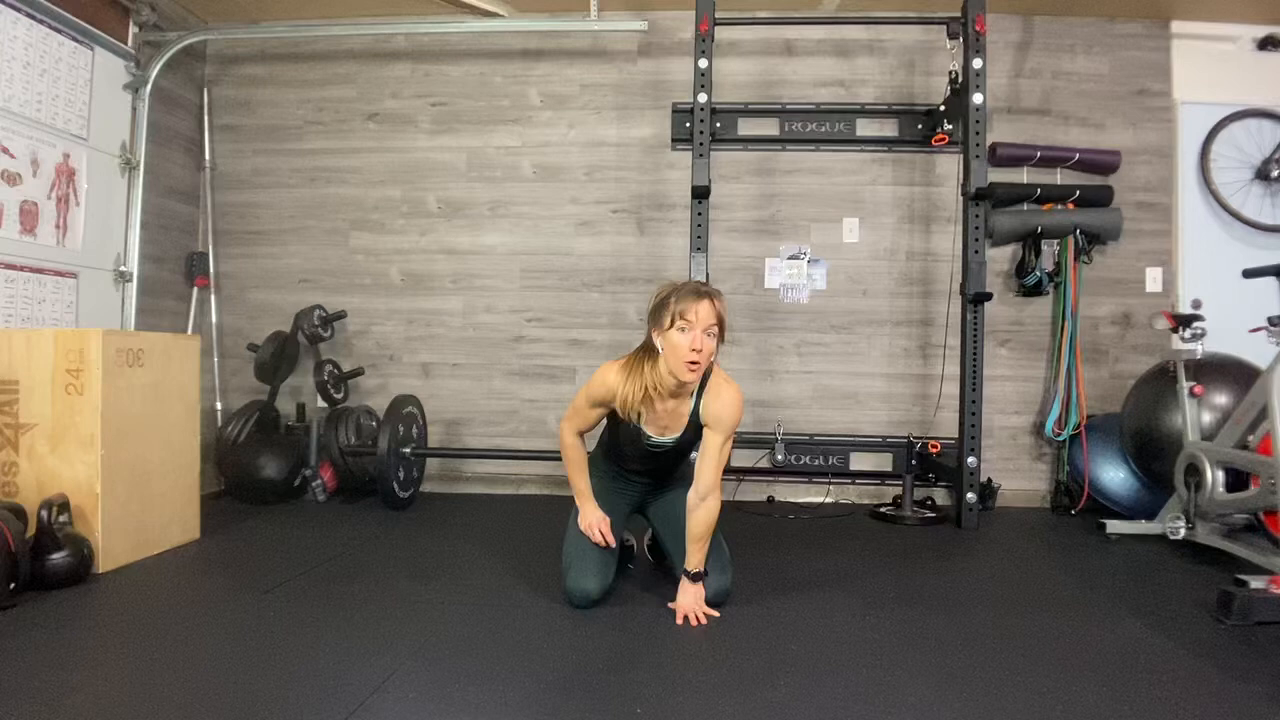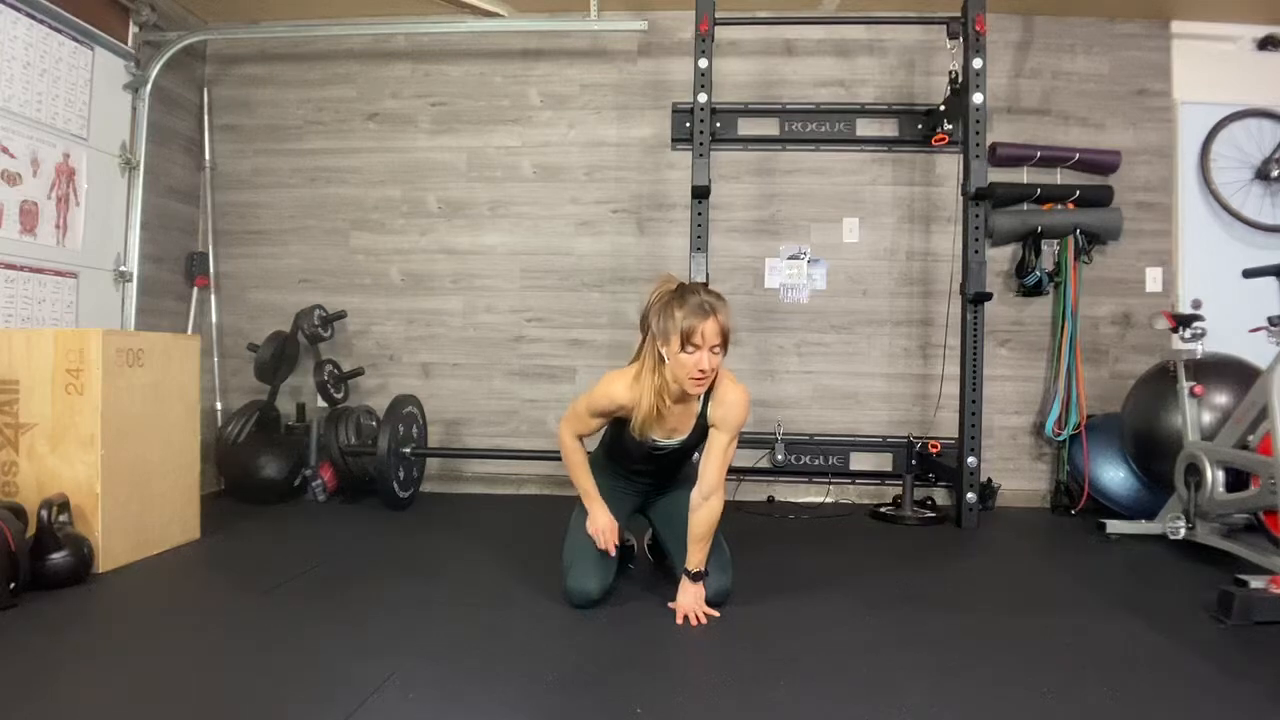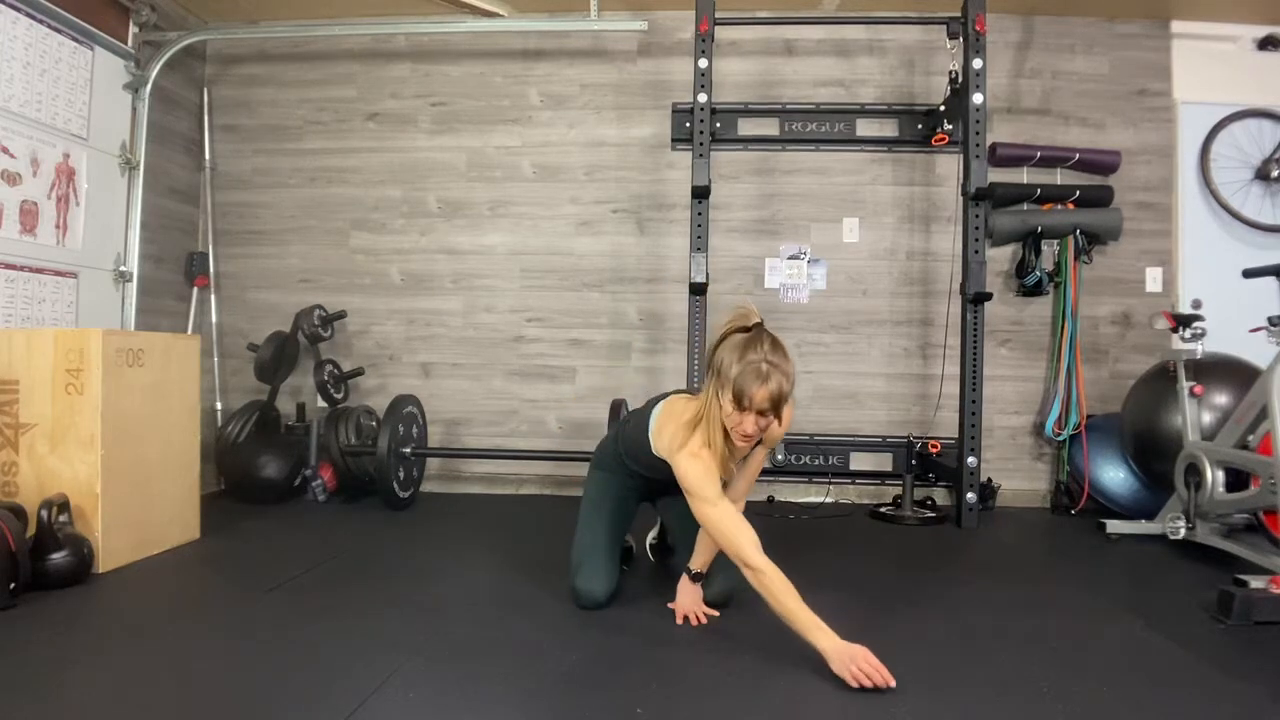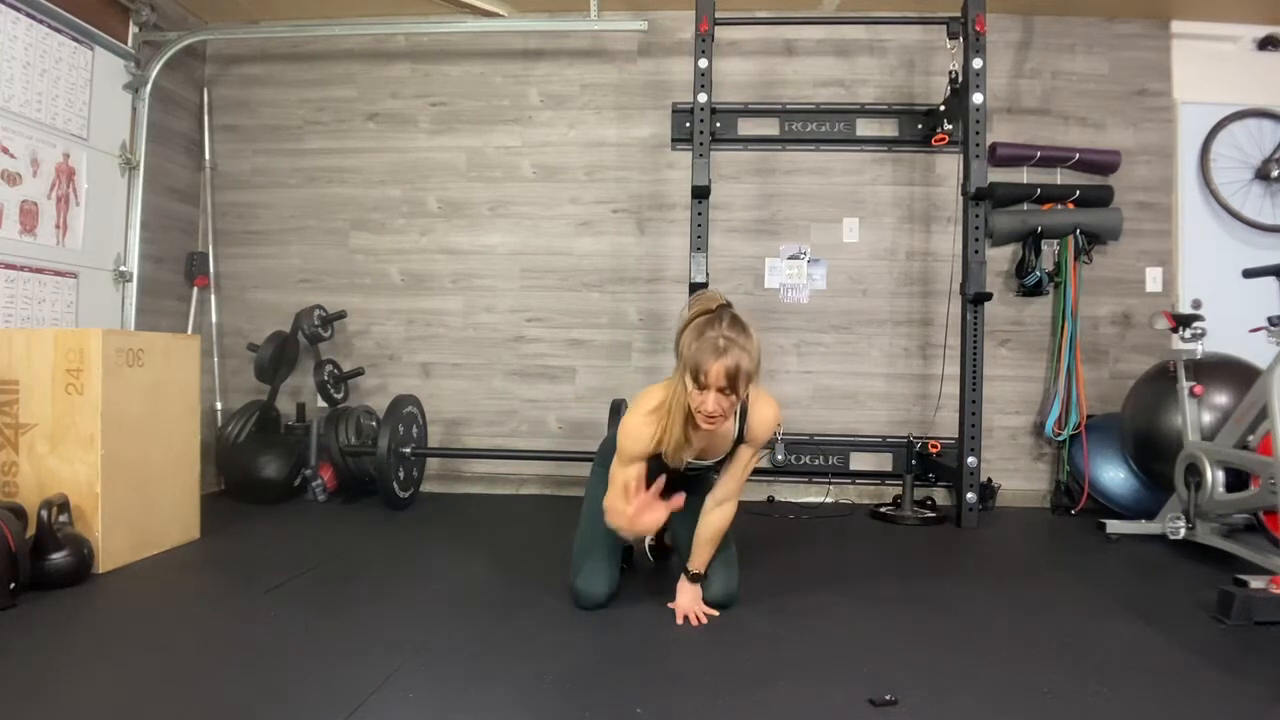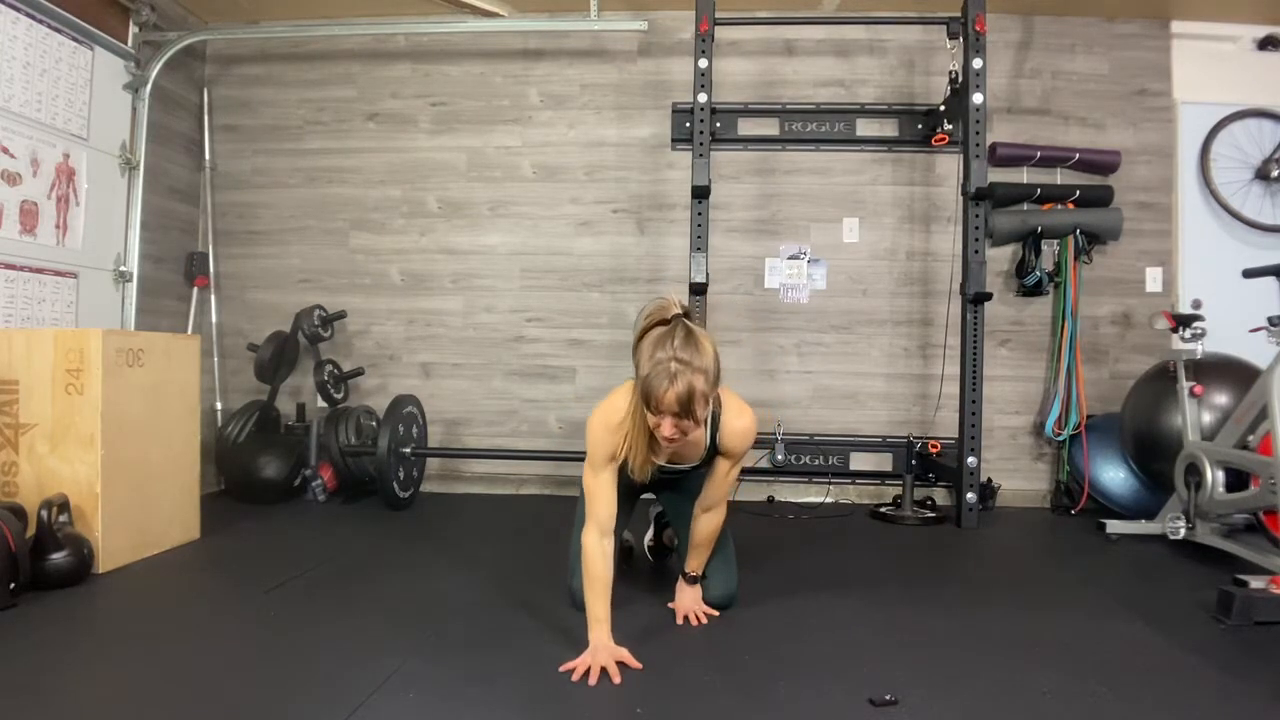
dt=1s
person 1, frame 1
left shoulder: (724, 397)
right shoulder: (617, 379)
left elbow: (705, 493)
right elbow: (570, 429)
left wrist: (692, 576)
right wrist: (586, 504)
left hip: (673, 480)
right hip: (612, 476)
left knee: (714, 589)
right knee: (583, 590)
left ankle: (661, 545)
right ankle: (618, 545)
person 1, frame 2
left shoulder: (730, 399)
right shoulder: (623, 388)
left elbow: (708, 494)
right elbow: (568, 432)
left wrist: (692, 575)
right wrist: (597, 508)
left hip: (676, 482)
right hip: (615, 479)
left knee: (714, 589)
right knee: (584, 590)
left ankle: (661, 543)
right ankle: (616, 541)
person 1, frame 3
left shoulder: (773, 422)
right shoulder: (691, 444)
left elbow: (732, 502)
right elbow: (753, 562)
left wrist: (692, 575)
right wrist: (832, 647)
left hip: (673, 479)
right hip: (622, 469)
left knee: (718, 590)
right knee: (592, 592)
left ankle: (664, 540)
right ankle: (618, 542)
person 1, frame 4
left shoulder: (762, 415)
right shoulder: (647, 416)
left elbow: (723, 501)
right elbow: (614, 503)
left wrist: (692, 577)
right wrist: (633, 522)
left hip: (692, 480)
right hip: (630, 470)
left knee: (720, 593)
right knee: (590, 593)
left ankle: (669, 537)
person 1, frame 5
left shoulder: (737, 423)
right shoulder: (610, 419)
left elbow: (711, 508)
right elbow: (598, 532)
left wrist: (690, 579)
right wrist: (600, 638)
left hip: (688, 477)
right hip: (624, 471)
left knee: (720, 592)
right knee: (583, 592)
left ankle: (666, 530)
